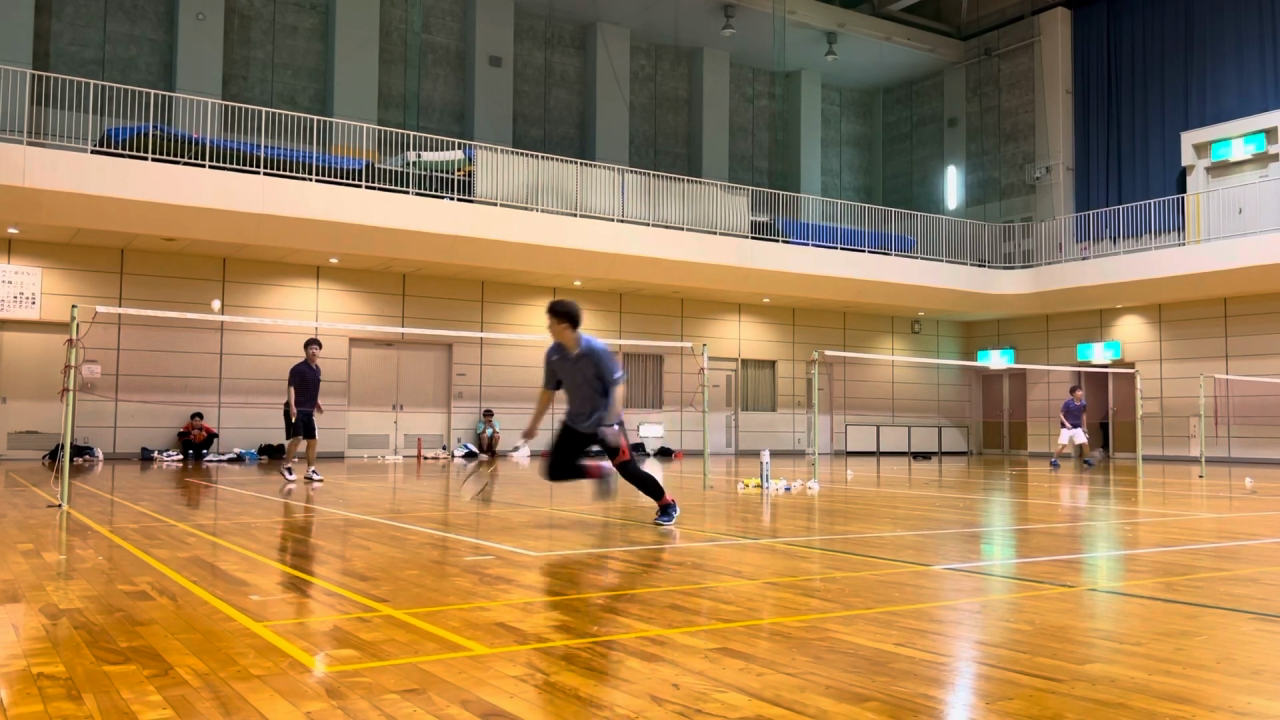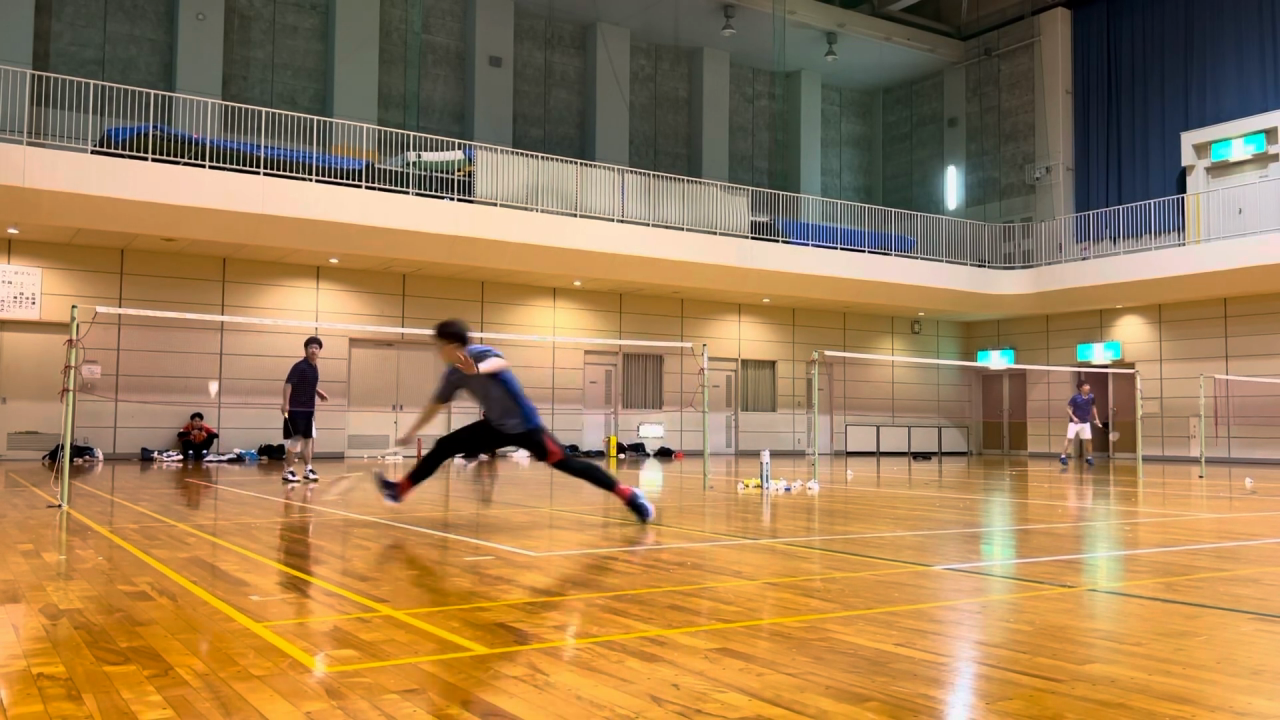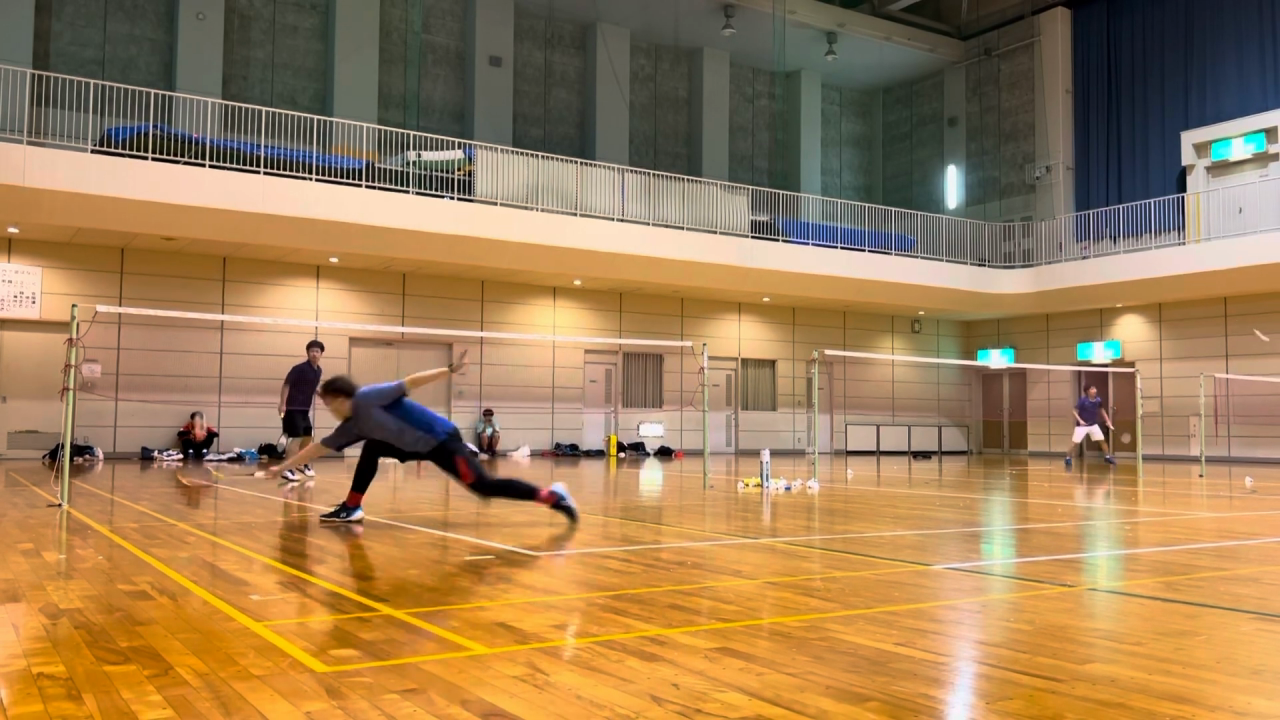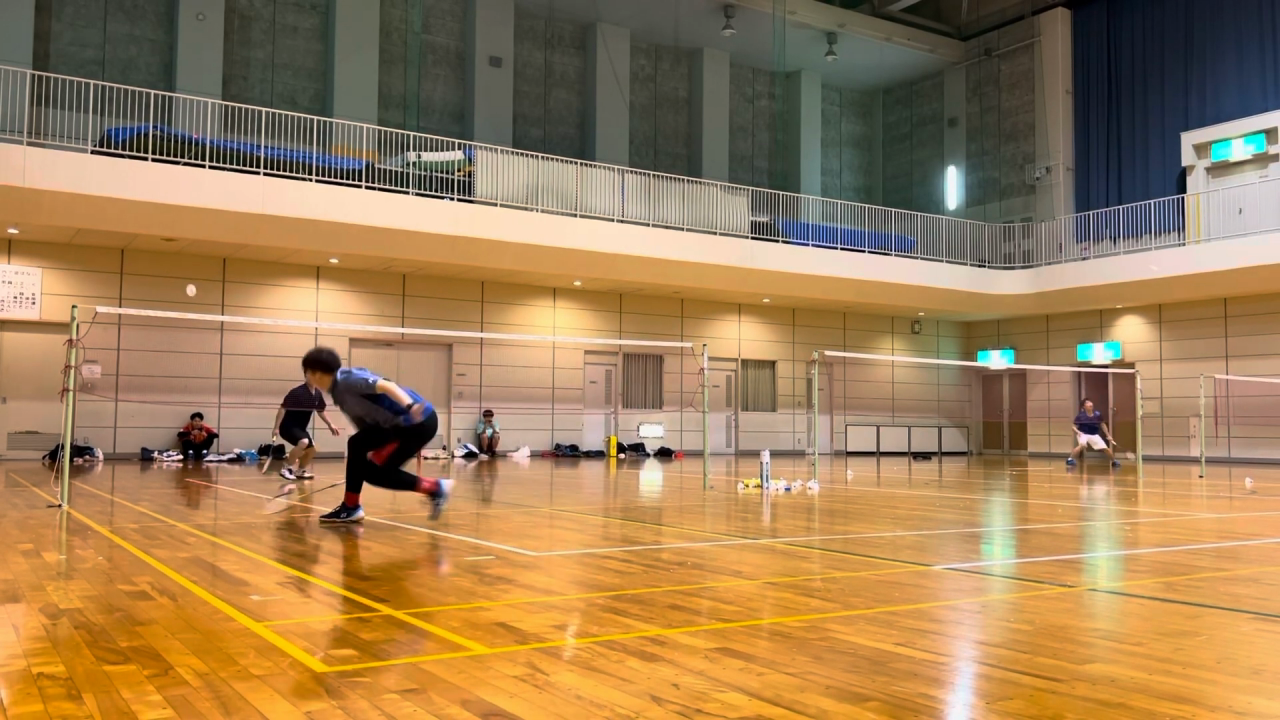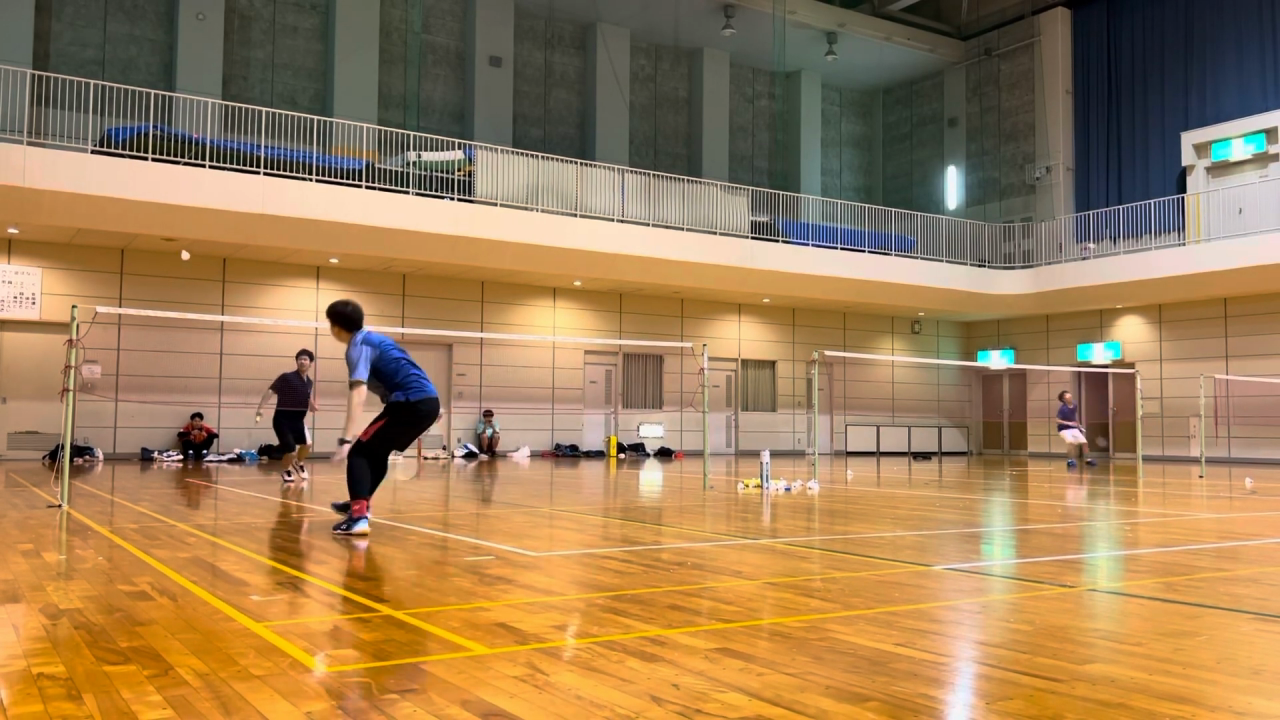
dt=0.2s
person 1, frame 1
left shoulder: (595, 350)
right shoulder: (554, 354)
left elbow: (617, 386)
right elbow: (548, 391)
left wrist: (612, 422)
right wrist: (534, 423)
left hip: (604, 421)
right hip: (575, 423)
left knee: (628, 469)
right knee: (555, 472)
left ankle: (667, 504)
right ankle: (600, 471)
person 1, frame 2
left shoulder: (481, 354)
right shoulder: (453, 374)
left elbow: (502, 363)
right elbow: (436, 404)
left wrist: (477, 369)
right wrist: (411, 432)
left hip: (525, 425)
right hip: (494, 426)
left knee: (566, 464)
right knee: (443, 447)
left ankle: (630, 496)
right ankle: (400, 490)
person 1, frame 3
left shoulder: (368, 398)
right shoulder: (352, 424)
left elbow: (408, 383)
right elbow: (321, 447)
left wrist: (448, 369)
right wrist: (284, 466)
left hip: (440, 439)
right hip: (417, 446)
left knee: (484, 485)
right knee: (371, 449)
left ankle: (553, 496)
right ankle: (351, 507)
person 1, frame 4
left shoulder: (348, 380)
right shoulder: (341, 392)
left elbow: (384, 385)
right elbow: (364, 437)
left wrist: (409, 404)
left hip: (419, 421)
right hip: (403, 421)
left knee: (369, 470)
right knee: (356, 444)
left ankle: (434, 488)
right ankle: (351, 507)
person 1, frame 5
left shoulder: (359, 347)
right shoulder: (373, 339)
left elbow: (359, 394)
left wrist: (346, 439)
left hip: (413, 402)
right hip: (427, 402)
left knee: (358, 452)
right knee: (376, 449)
left ankle: (358, 515)
right ankle: (360, 505)
